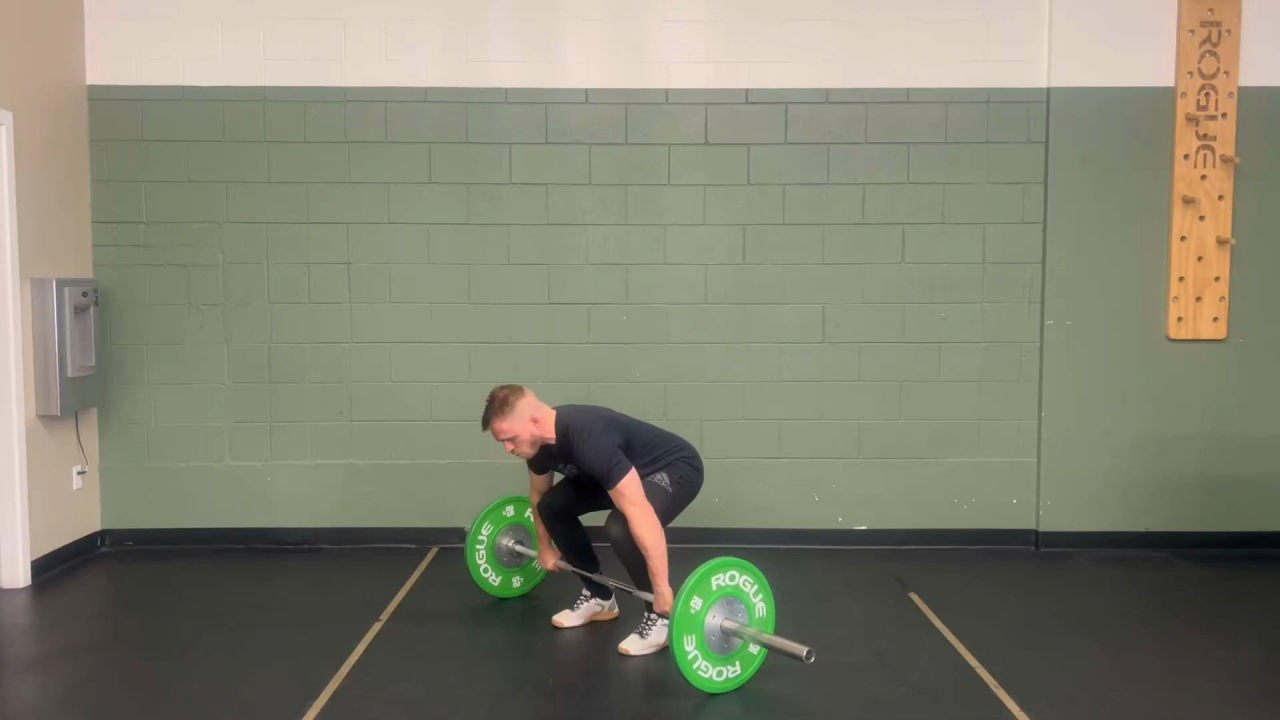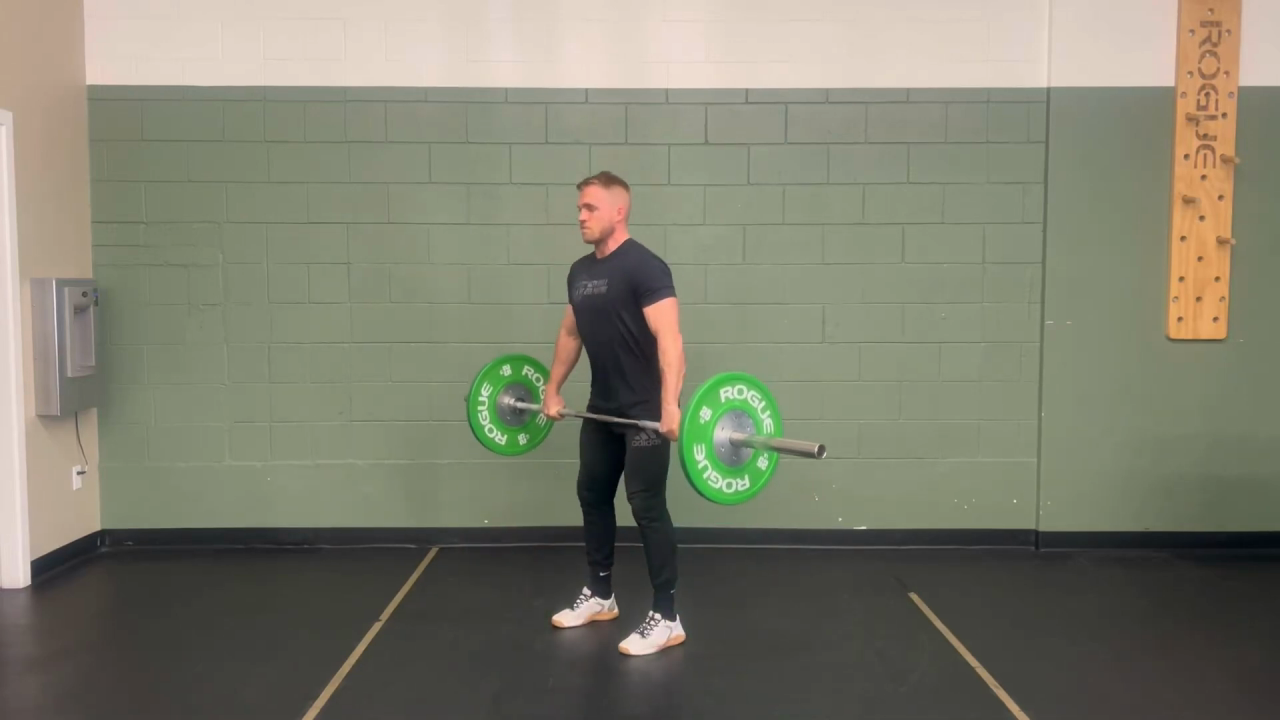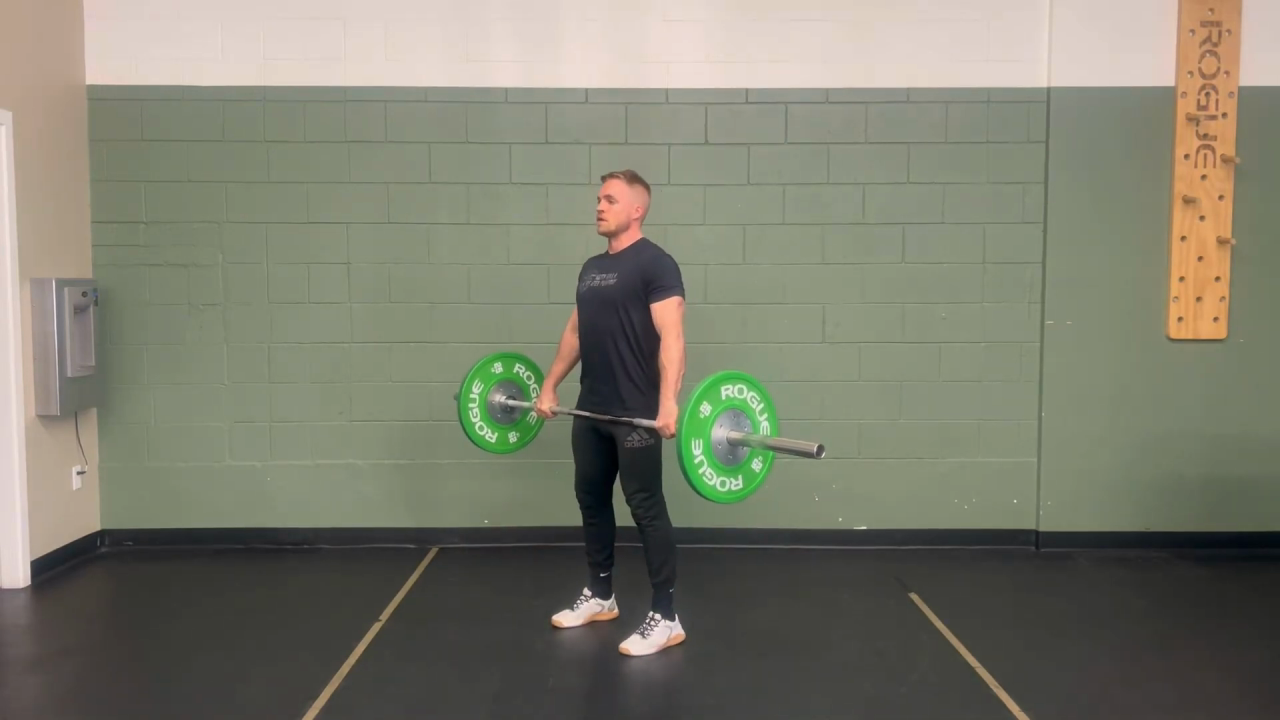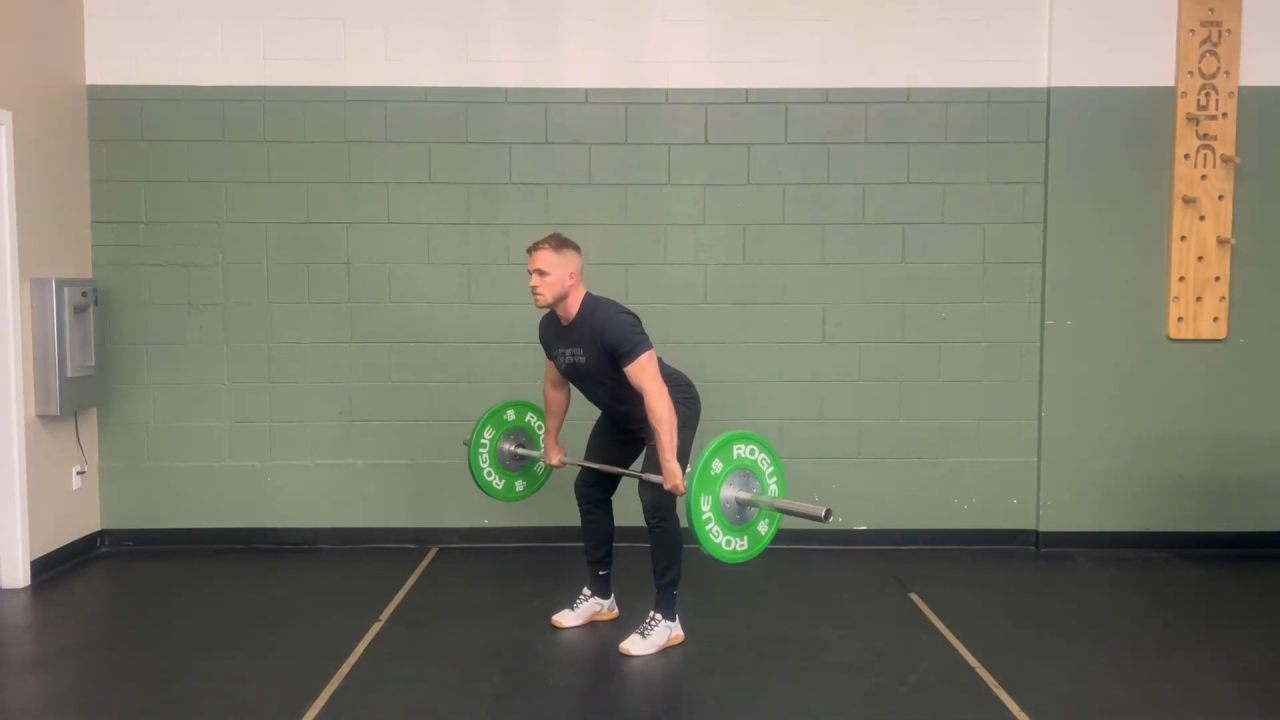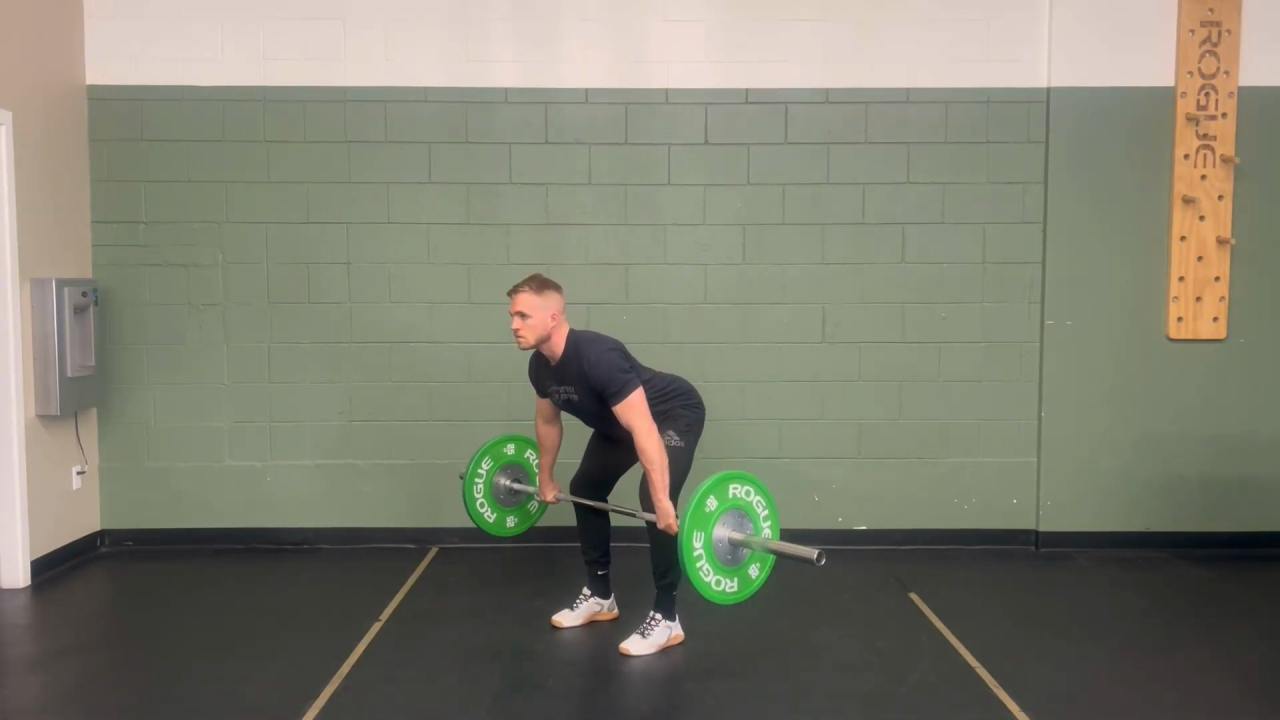
dt=1s
person 1, frame 1
left shoulder: (589, 439)
right shoulder: (538, 442)
left elbow: (640, 514)
right elbow: (539, 494)
left wrist: (662, 587)
right wrist: (544, 547)
left hip: (675, 468)
left knee: (620, 528)
right knee: (552, 507)
left ankle: (660, 617)
right ankle: (599, 597)
person 1, frame 2
left shoulder: (644, 266)
right shoulder: (580, 270)
left elbow: (669, 340)
right elbow: (570, 334)
left wrist: (671, 406)
right wrist: (552, 389)
left hip: (644, 408)
right hip: (603, 406)
left knee: (647, 506)
right knee: (592, 495)
left ankle: (666, 619)
right ankle: (599, 596)
person 1, frame 3
left shoulder: (654, 264)
right shoulder: (591, 268)
left elbow: (671, 337)
right elbow: (574, 332)
left wrist: (668, 402)
right wrist: (549, 386)
left hip: (636, 412)
right hip: (591, 409)
left knee: (646, 507)
right knee: (591, 499)
left ankle: (665, 618)
right ankle: (600, 595)
person 1, frame 4
left shoulder: (611, 322)
right shoulder: (550, 329)
left elbow: (655, 391)
right elbow: (556, 386)
left wrist: (670, 462)
right wrist: (551, 441)
left hip: (671, 406)
right hip: (620, 413)
left knee: (657, 500)
right knee: (590, 488)
left ankle: (666, 619)
right ankle: (599, 596)
person 1, frame 5
left shoulder: (598, 358)
right shoulder: (540, 367)
left elbow: (644, 430)
right elbow: (547, 421)
left wrist: (662, 503)
right wrist: (545, 478)
left hip: (674, 414)
right hip: (618, 420)
left knee: (654, 501)
right knee: (584, 489)
left ankle: (665, 619)
right ankle: (599, 595)
